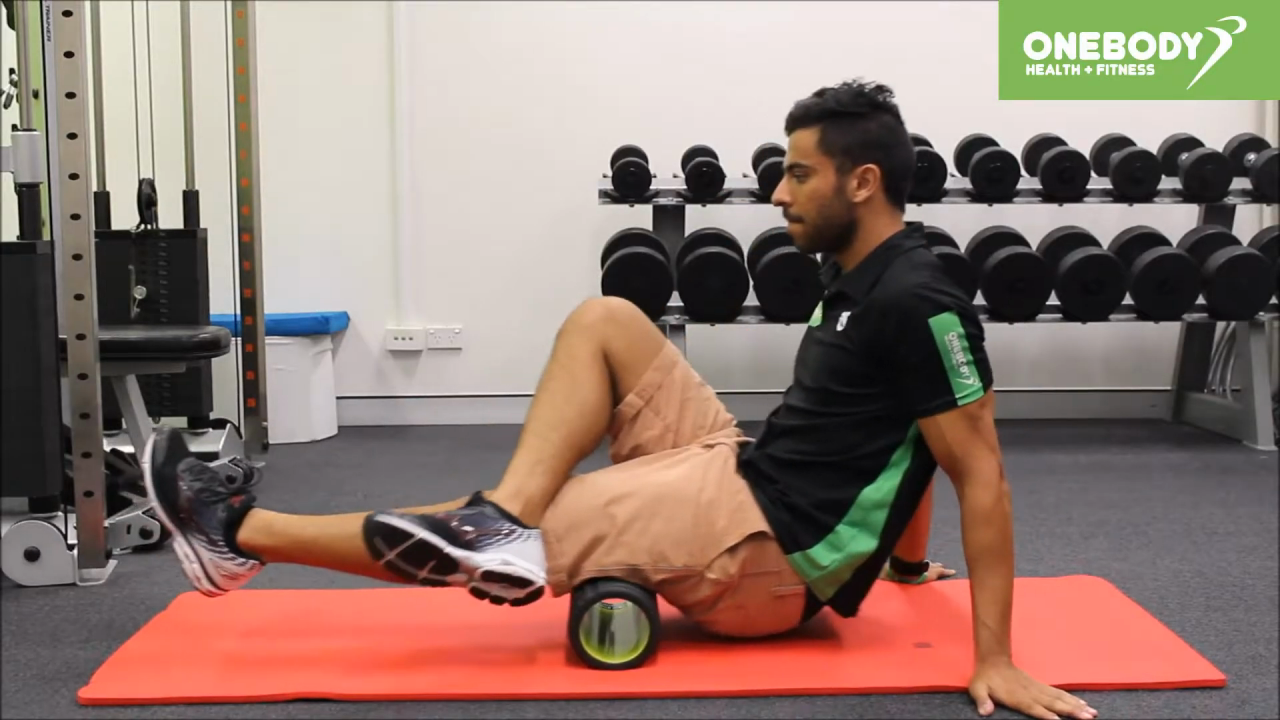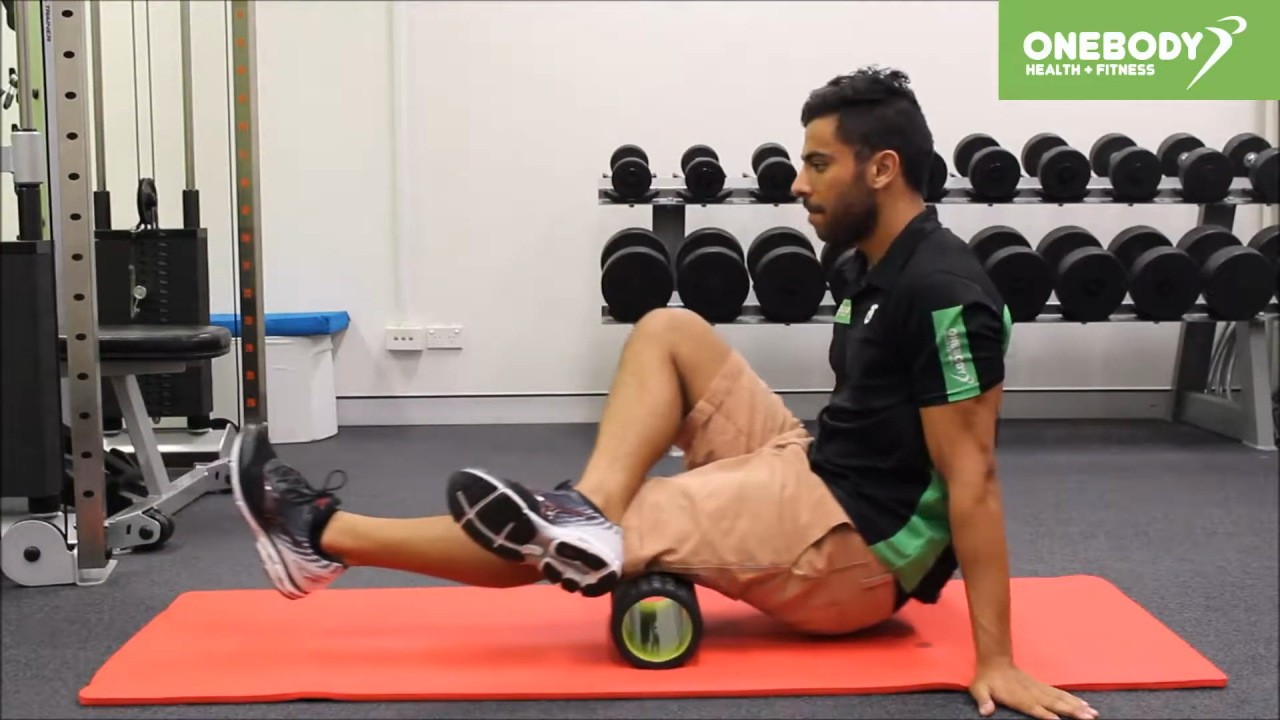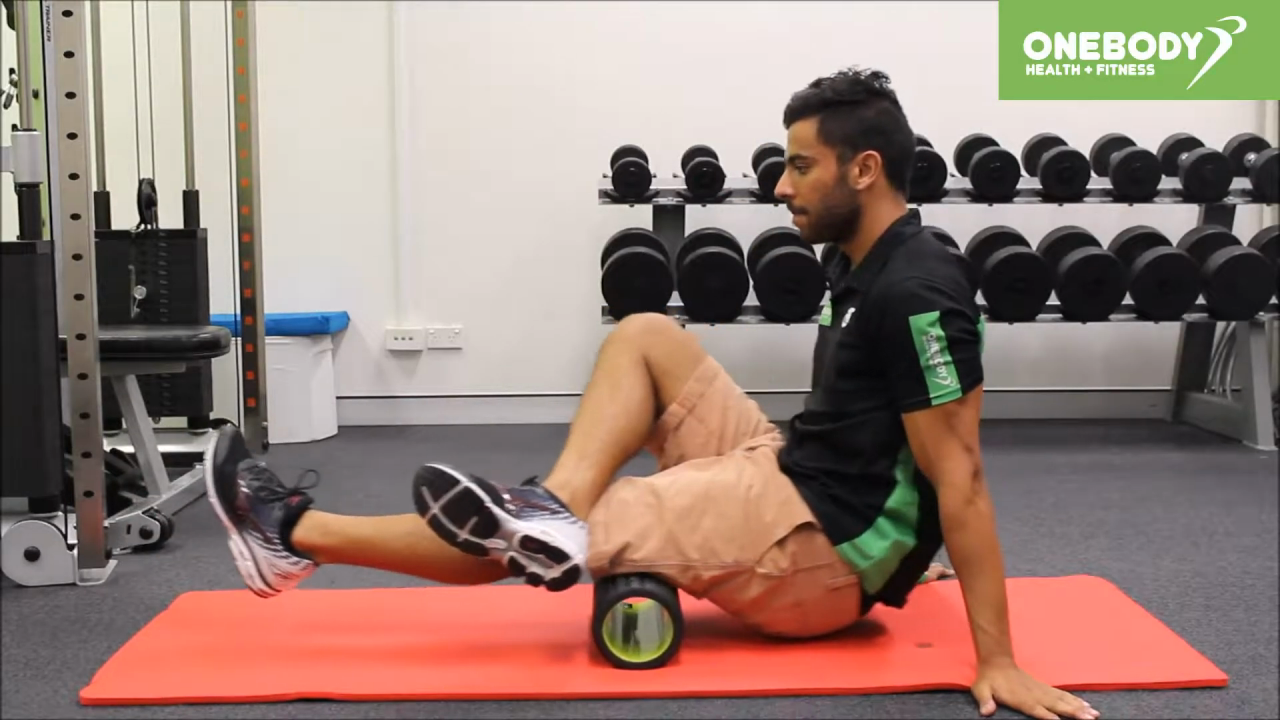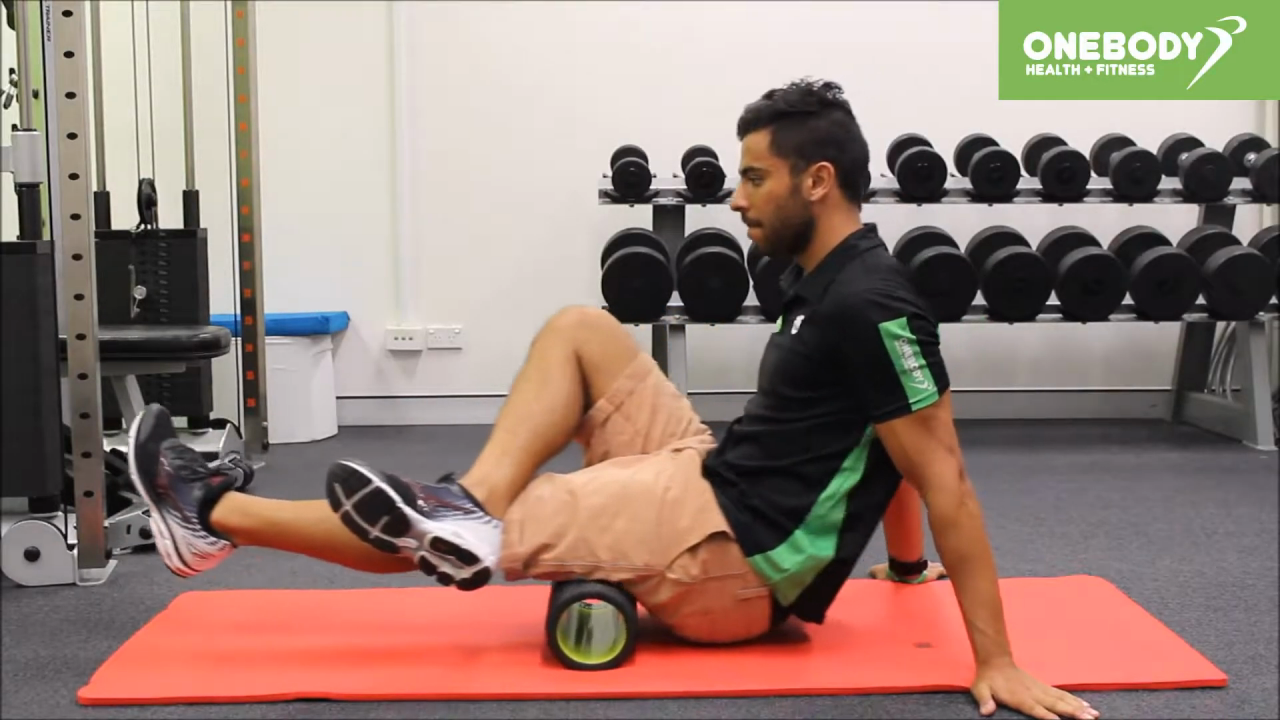
dt=0.5s
person 1, frame 1
left shoulder: (915, 302)
right shoulder: (863, 280)
left elbow: (982, 477)
right elbow: (903, 432)
right wrist: (905, 558)
left hip: (764, 556)
right hip: (744, 480)
left knee: (509, 539)
right knee: (604, 322)
left ankle: (246, 533)
right ankle: (501, 526)
person 1, frame 2
left shoulder: (937, 290)
right shoulder: (885, 266)
left elbow: (972, 478)
right wrist: (923, 551)
left hip: (855, 553)
right hip: (819, 482)
left knee: (548, 548)
right knee: (668, 333)
left ankle: (325, 535)
right ankle: (583, 519)
person 1, frame 3
left shoulder: (914, 293)
right shoulder: (868, 267)
left elbow: (959, 480)
right elbow: (898, 444)
right wrist: (901, 549)
left hip: (819, 552)
right hip: (794, 483)
left knee: (524, 545)
right knee: (645, 337)
left ankle: (298, 534)
right ankle: (549, 514)
person 1, frame 4
left shoulder: (865, 305)
right shoulder: (829, 279)
left elbow: (944, 477)
right elbow: (890, 448)
right wrist: (902, 563)
left hip: (730, 557)
right hip: (716, 489)
left knee: (437, 541)
right knee: (581, 330)
left ankle: (217, 515)
right ankle: (462, 510)
